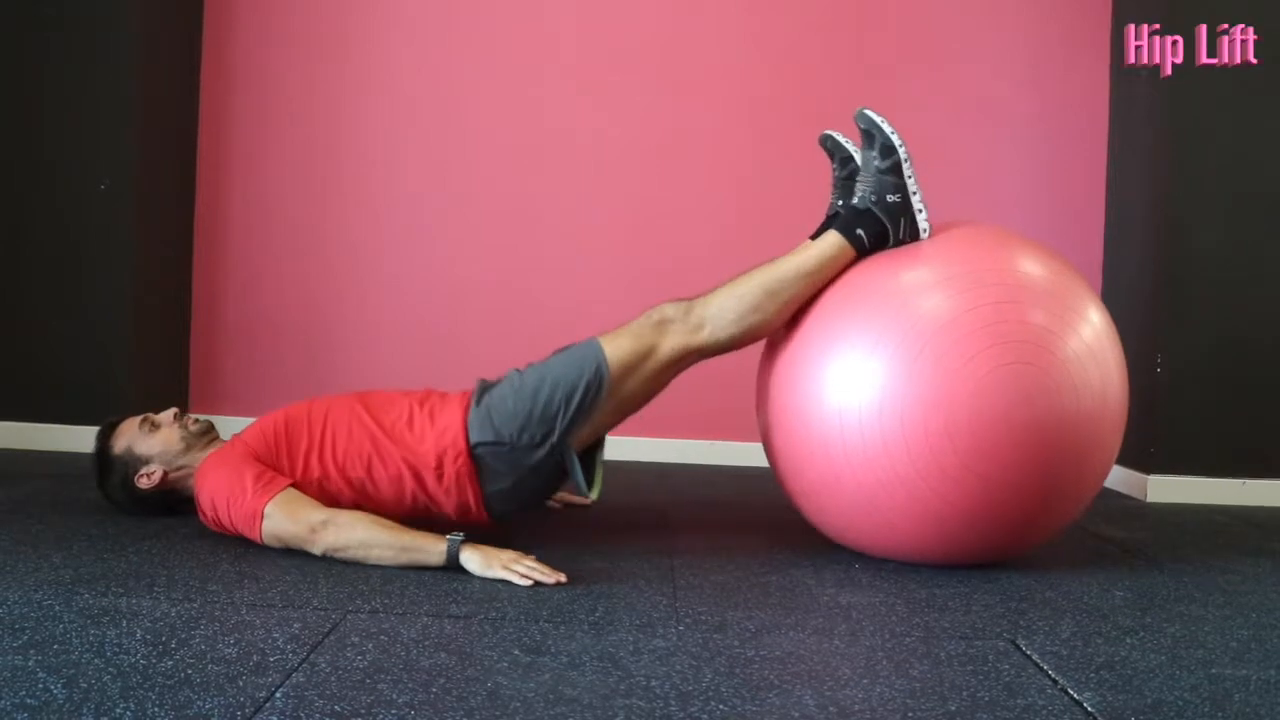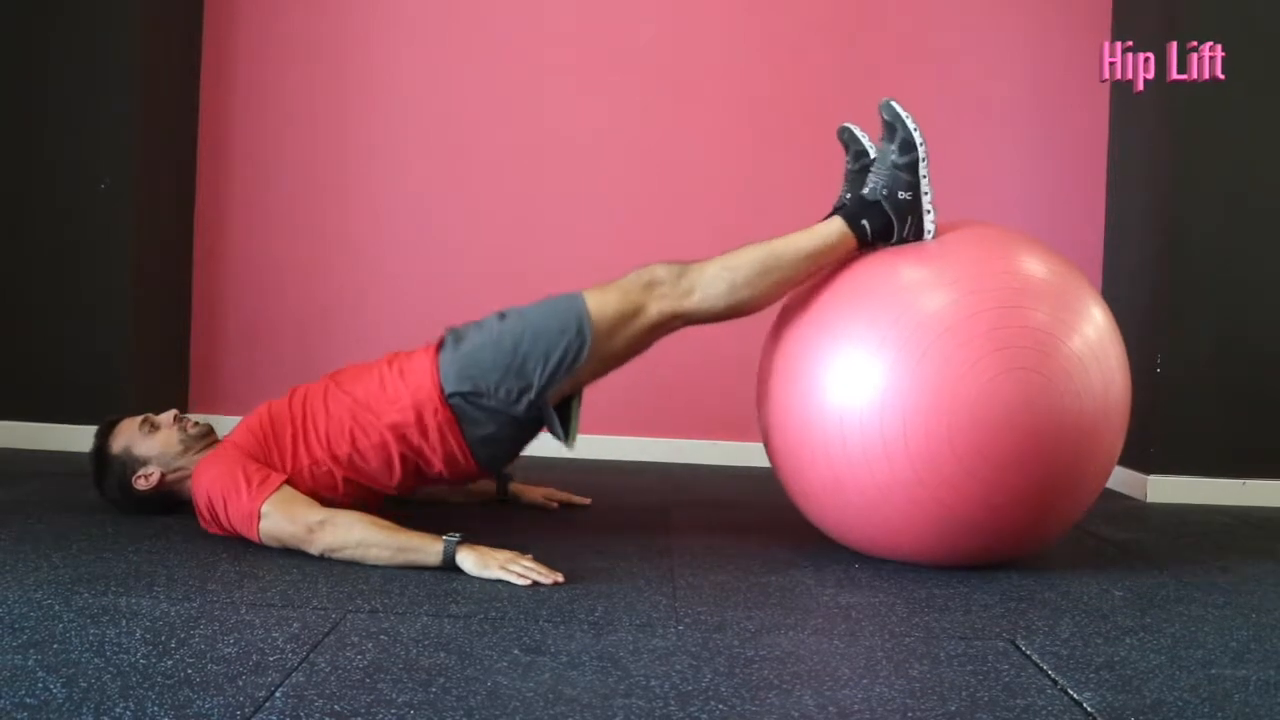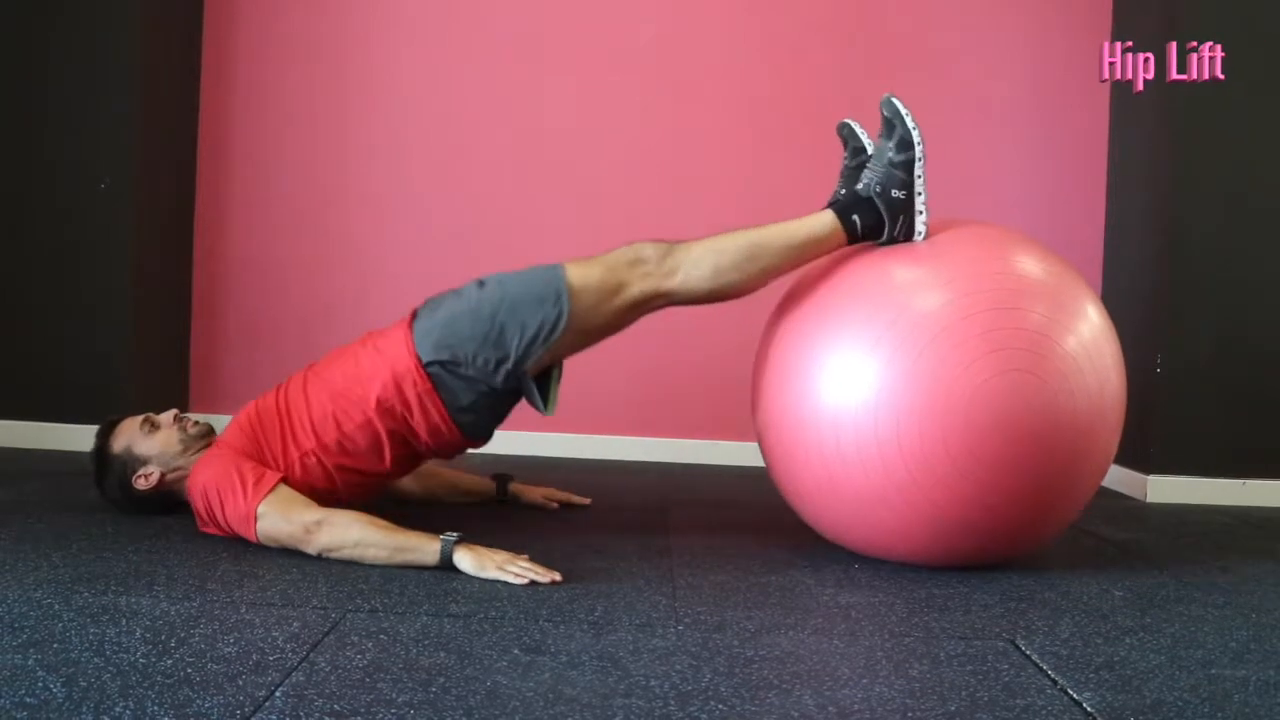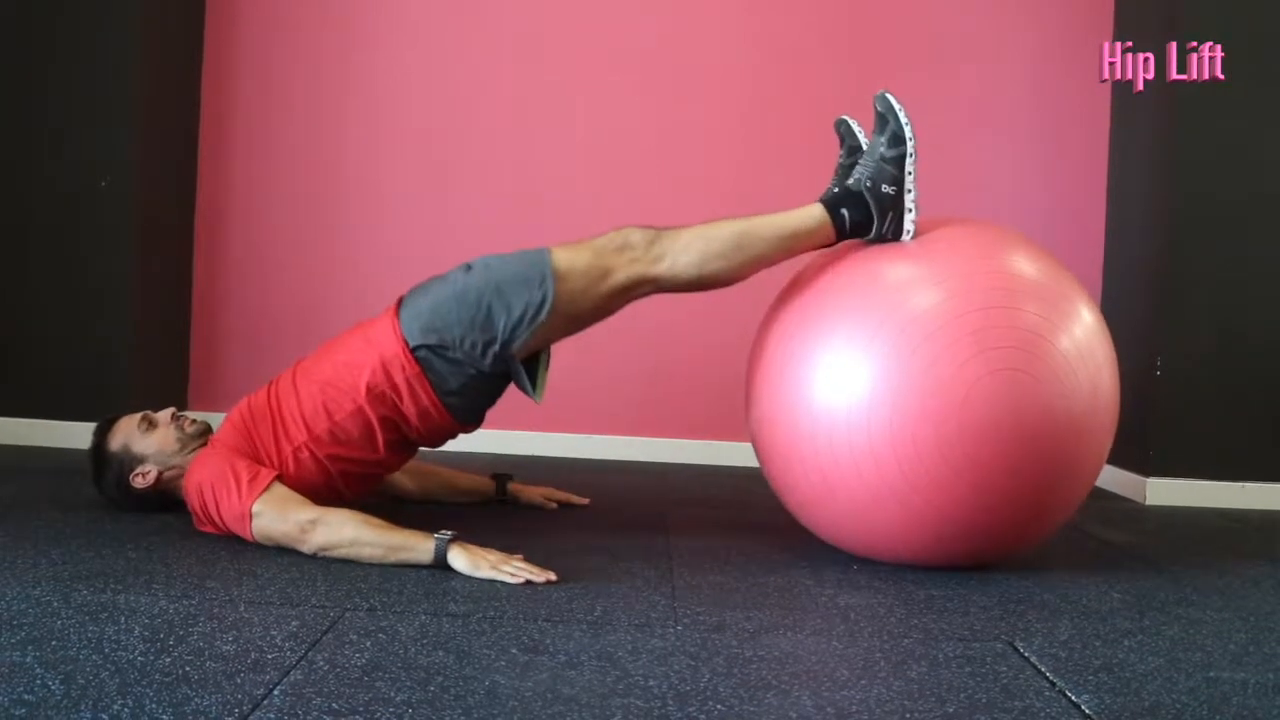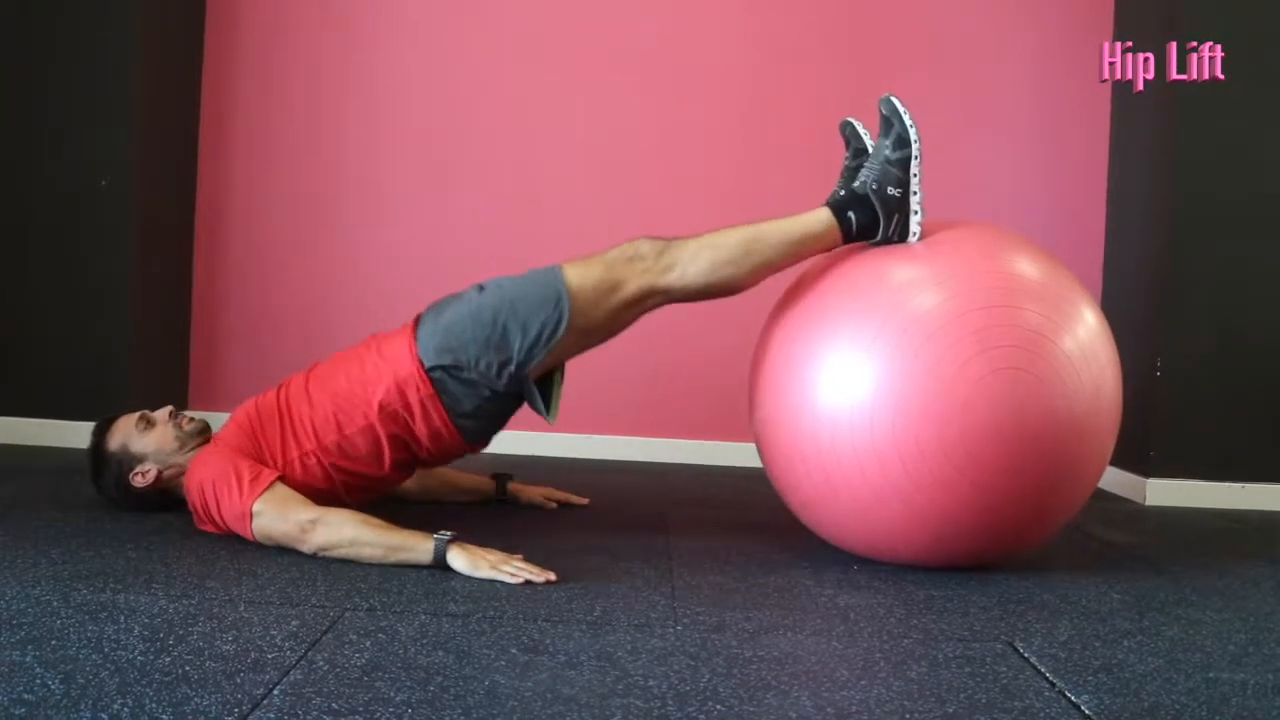
dt=0.3s
person 1, frame 1
left shoulder: (247, 462)
right shoulder: (224, 486)
right elbow: (319, 531)
left wrist: (511, 488)
right wrist: (461, 549)
left hip: (480, 452)
right hip: (479, 446)
left knee: (672, 326)
right knee: (674, 329)
left ankle: (844, 229)
right ankle: (866, 227)
person 1, frame 2
left shoulder: (239, 464)
right shoulder: (219, 484)
right elbow: (316, 532)
right wrist: (456, 552)
left hip: (452, 398)
right hip: (457, 398)
left knee: (657, 288)
right knee: (662, 293)
left ankle: (853, 223)
right ankle: (870, 220)
person 1, frame 3
left shoulder: (236, 464)
right shoulder: (217, 485)
left elbow: (388, 469)
right elbow: (313, 532)
right wrist: (453, 552)
left hip: (444, 371)
left knee: (643, 268)
right knee: (649, 271)
left ankle: (847, 213)
right ankle: (863, 216)
person 1, frame 4
left shoulder: (233, 464)
right shoulder: (213, 482)
left elbow: (383, 468)
right elbow: (310, 532)
right wrist: (448, 551)
left hip: (432, 356)
left knee: (633, 262)
right knee: (636, 257)
left ankle: (841, 211)
right ankle: (852, 213)
person 1, frame 5
left shoulder: (233, 460)
right shoulder: (213, 483)
right elbow: (309, 530)
right wrist: (446, 551)
left hip: (436, 382)
left knee: (638, 266)
right knee: (647, 265)
left ankle: (847, 215)
right ankle: (859, 214)
